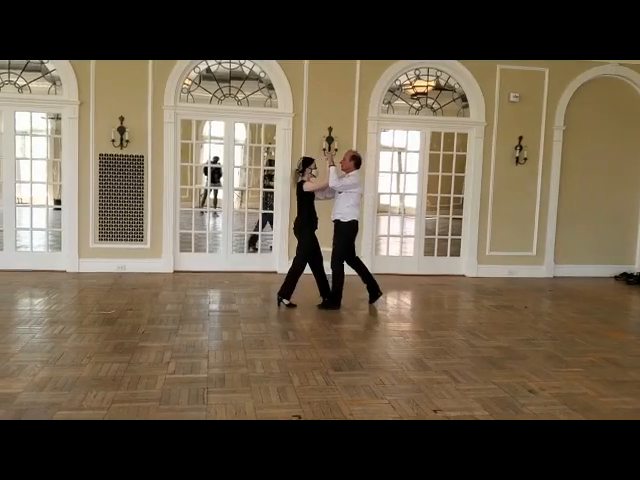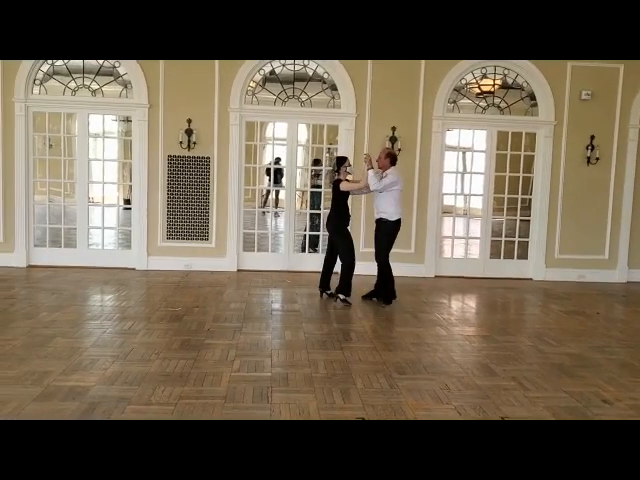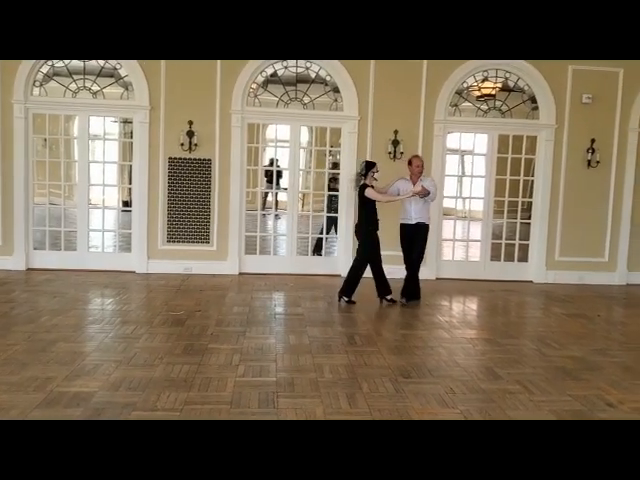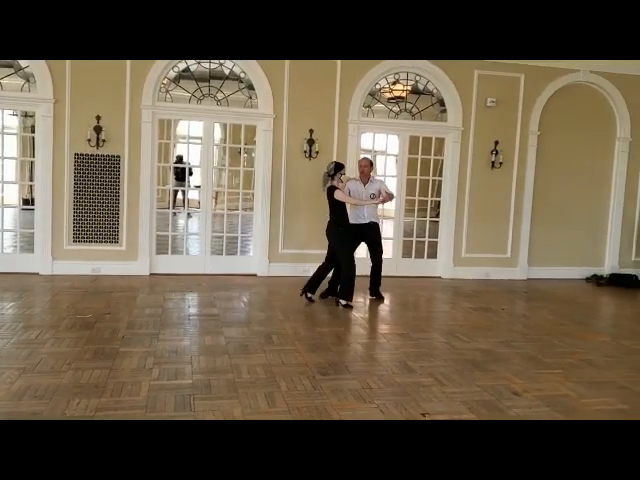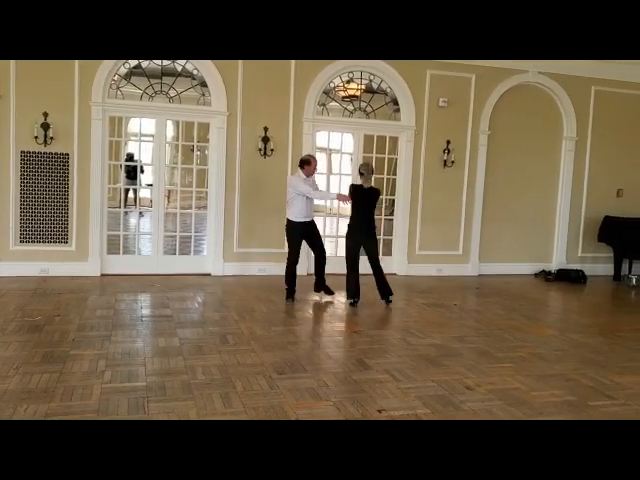
dt=1s
person 1, frame 1
left shoulder: (355, 179)
right shoulder: (346, 179)
left elbow: (333, 184)
right elbow: (331, 190)
left wrist: (331, 164)
left hip: (346, 225)
right hip: (344, 224)
left knee: (337, 262)
right knee: (351, 259)
left ankle: (334, 300)
right ankle: (373, 290)
person 1, frame 2
left shoulder: (393, 176)
right shoulder: (380, 176)
left elbow: (375, 187)
right elbow: (367, 187)
left wrist: (370, 168)
left hip: (390, 222)
right hip: (382, 221)
left knee: (382, 256)
right knee: (380, 257)
left ankle: (389, 292)
right ankle: (380, 291)
person 1, frame 3
left shoulder: (429, 182)
right shoulder: (401, 183)
left elbow: (432, 197)
right elbow: (387, 195)
left wrist: (427, 193)
left hip: (421, 225)
right hip: (405, 225)
left knee: (416, 259)
right knee: (408, 260)
left ankle: (407, 293)
right ankle: (414, 292)
person 1, frame 4
left shoulder: (378, 184)
right shoulder: (351, 183)
left elbow: (387, 193)
left wrist: (388, 197)
left hip: (372, 226)
right hip: (355, 225)
left knee: (377, 259)
left ankle: (374, 290)
right ankle: (331, 288)
person 1, frame 5
left shoulder: (310, 179)
right shoulder: (295, 180)
left elbow: (317, 194)
right elbow: (313, 194)
left wrist: (334, 196)
right wrist: (335, 196)
left hip: (309, 223)
right hip: (295, 224)
left knee: (320, 253)
right knee: (293, 258)
left ankle: (320, 283)
right ankle: (290, 291)
person 2, frame 1
left shoulder: (307, 185)
right shoulder: (303, 184)
left elbow: (324, 190)
right elbow: (324, 185)
left hip: (307, 227)
right hip: (303, 228)
left knee: (317, 261)
right knee: (300, 262)
left ankle: (325, 295)
right ankle: (284, 296)
person 2, frame 2
left shoulder: (345, 182)
right shoulder: (339, 183)
left elbow: (360, 184)
right elbow: (361, 186)
left hip: (335, 224)
right hip: (337, 224)
left knee: (331, 256)
right knee: (348, 258)
left ankle: (324, 288)
right ankle: (342, 293)
person 2, frame 3
left shoulder: (369, 188)
right shoulder: (365, 189)
left elbow: (384, 190)
right elbow: (384, 199)
right wrist: (406, 195)
left hip: (369, 229)
right hip: (365, 229)
left knee: (376, 262)
right knee: (361, 262)
left ankle: (384, 293)
right ankle: (345, 294)
person 2, frame 4
left shoulder: (333, 189)
right shoulder: (334, 191)
left elbow: (349, 200)
right elbow: (354, 202)
right wrist: (376, 201)
left hip: (337, 230)
right hip: (337, 231)
left knee: (330, 262)
right knee: (348, 265)
left ankle: (309, 290)
right ankle: (344, 298)
person 2, frame 5
left shoulder: (353, 188)
right shoulder: (376, 192)
left hip: (355, 231)
right hip: (370, 231)
left knee: (352, 264)
right knee: (375, 263)
left ankle: (354, 297)
right ankle: (386, 296)
